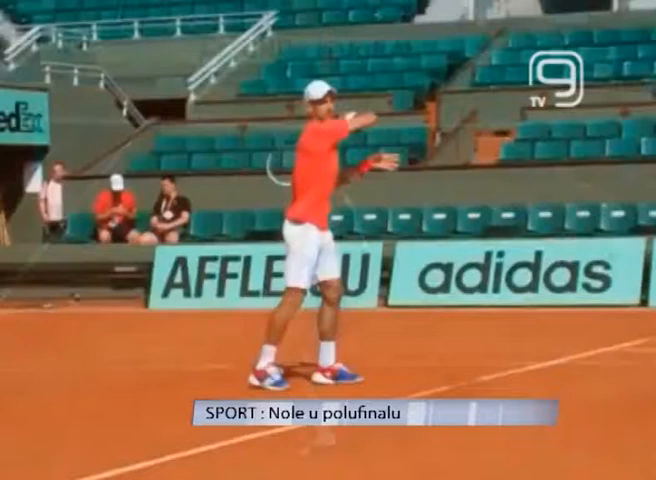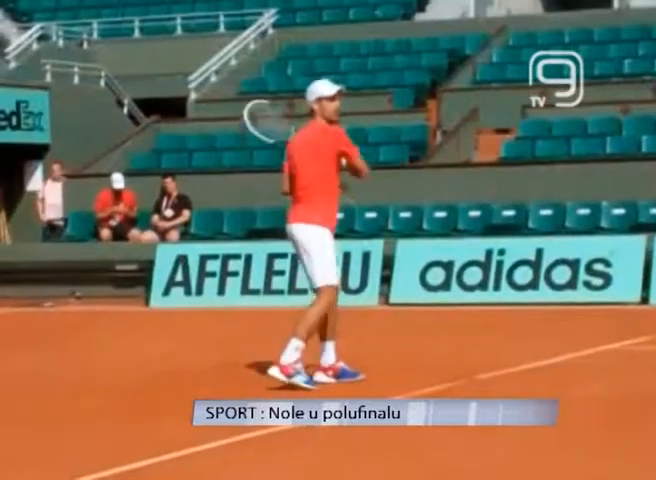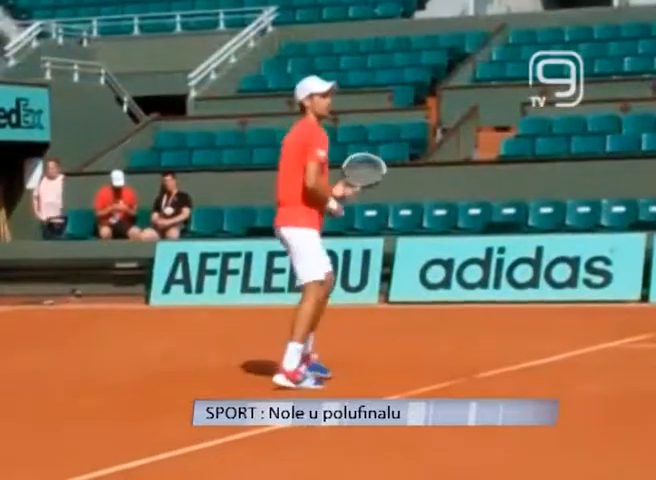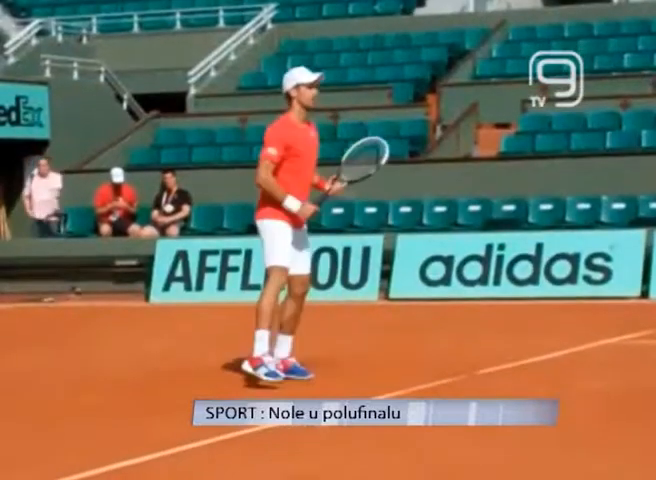
dt=0.3s
person 1, frame 1
left shoulder: (325, 135)
right shoulder: (316, 132)
left elbow: (336, 178)
right elbow: (367, 121)
left wrist: (369, 163)
right wrist: (350, 119)
left hip: (318, 226)
right hip: (302, 225)
left knee: (333, 293)
right knee: (294, 297)
left ankle: (327, 365)
right ankle: (263, 366)
person 1, frame 2
left shoulder: (296, 140)
right shoulder: (333, 134)
left elbow: (286, 187)
right elbow: (362, 171)
right wrist: (347, 163)
left hip: (302, 221)
right hip: (313, 225)
left knee: (329, 295)
right knee: (327, 297)
left ankle: (329, 364)
right ankle: (288, 361)
person 1, frame 3
left shoulder: (298, 134)
right shoulder: (313, 134)
right elbow: (312, 182)
left wrist: (333, 192)
right wrist: (331, 202)
left hip: (302, 222)
right hip: (297, 222)
left knee: (325, 283)
right knee: (313, 292)
left ankle: (304, 352)
right ankle: (291, 368)
person 1, frame 4
left shoulder: (311, 129)
right shoulder: (279, 129)
right elbow: (263, 178)
left wrist: (324, 184)
right wrist: (293, 205)
left hip: (295, 221)
right hip: (274, 216)
left knee: (300, 289)
right knee: (276, 279)
left ankle: (282, 357)
right ankle: (259, 356)
